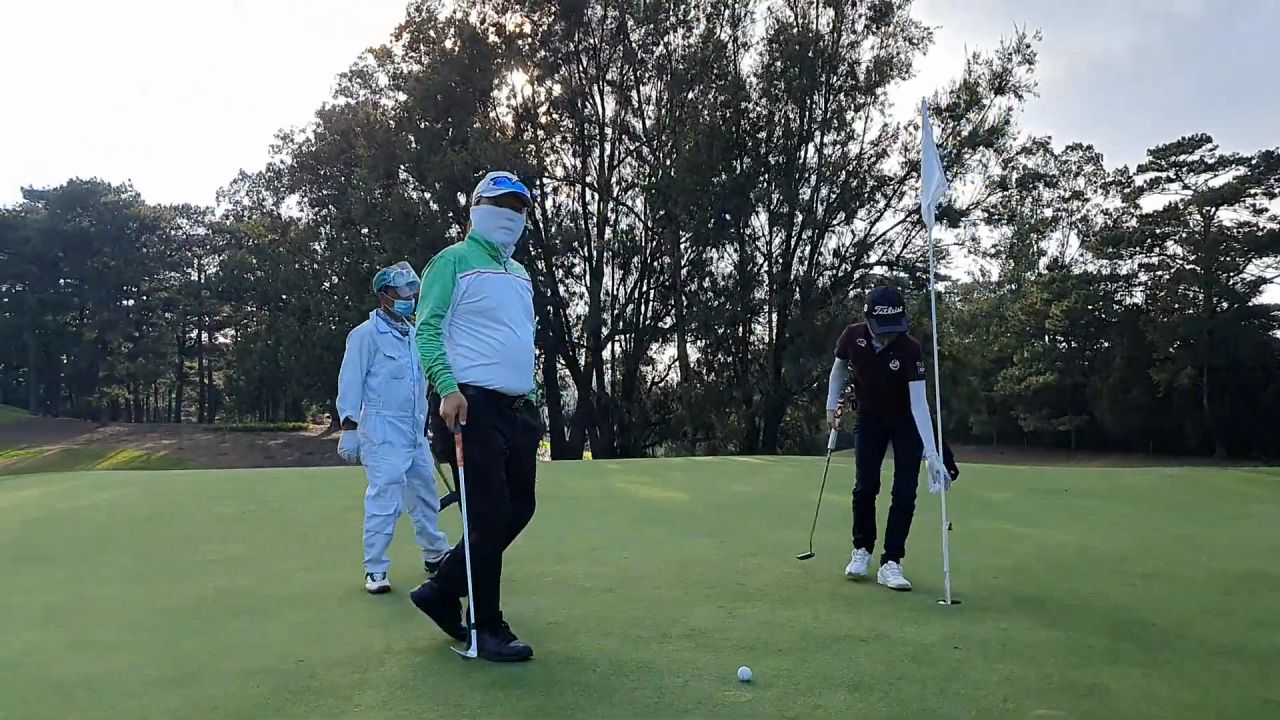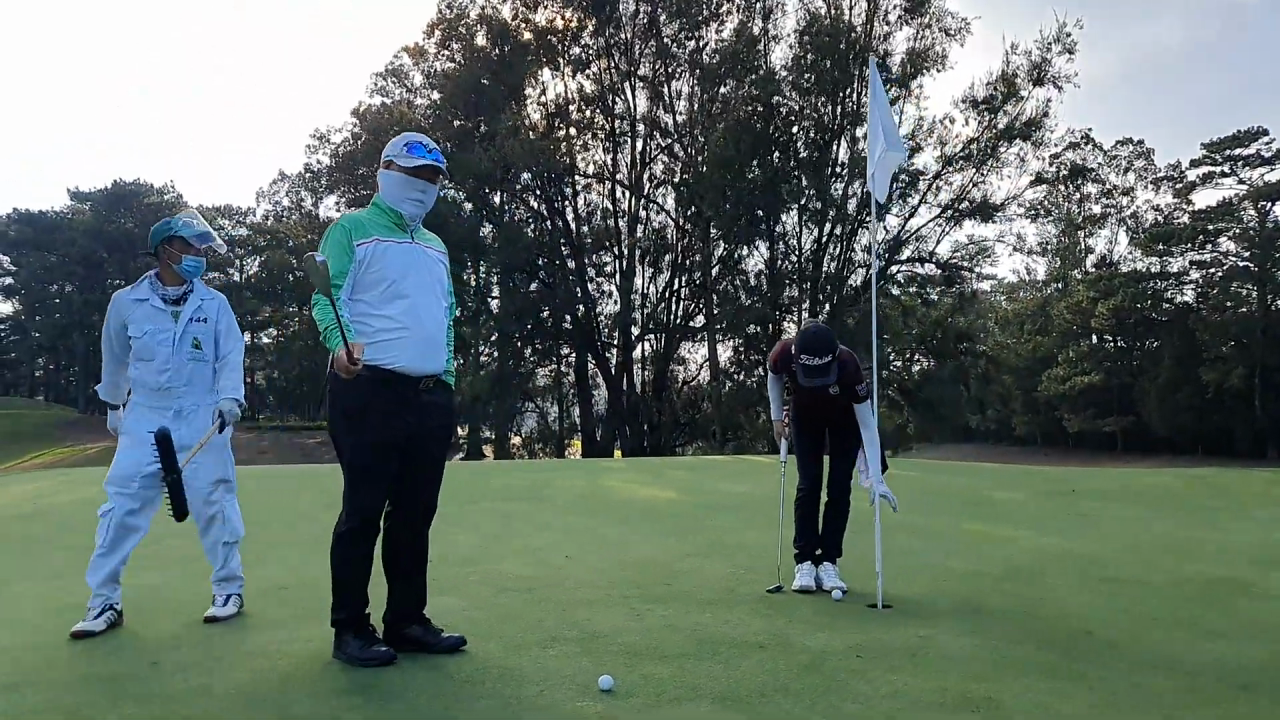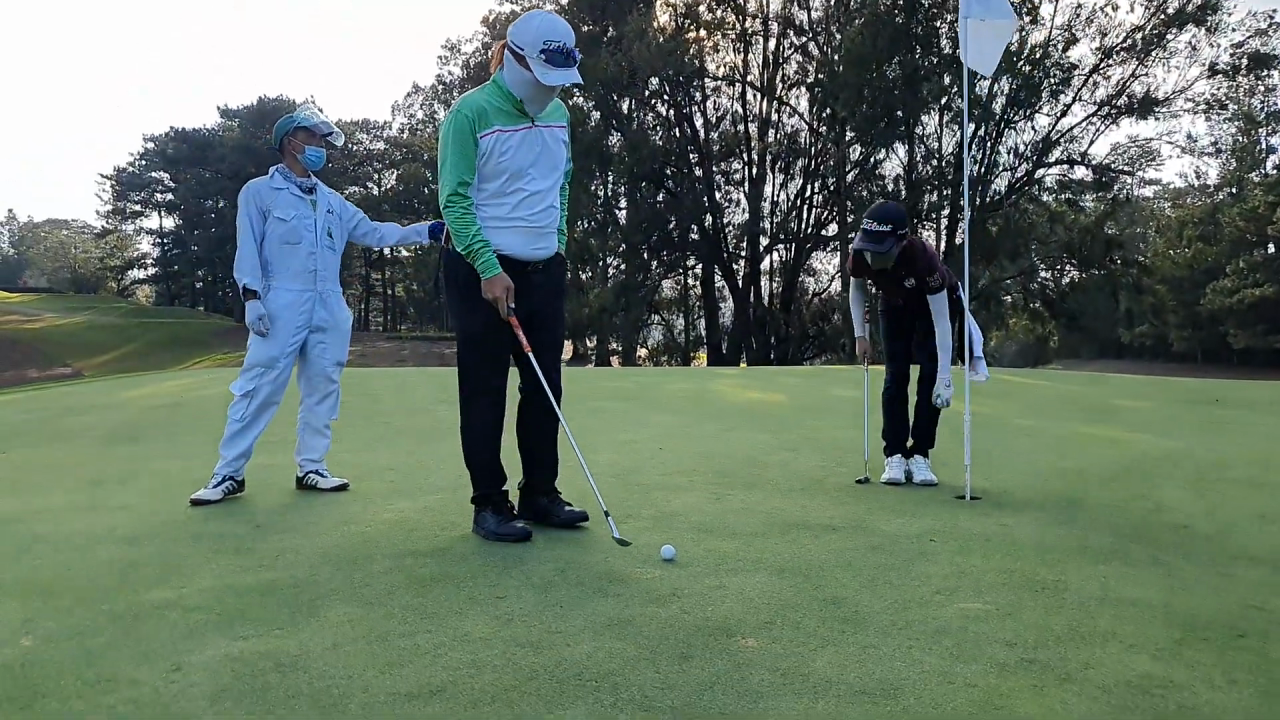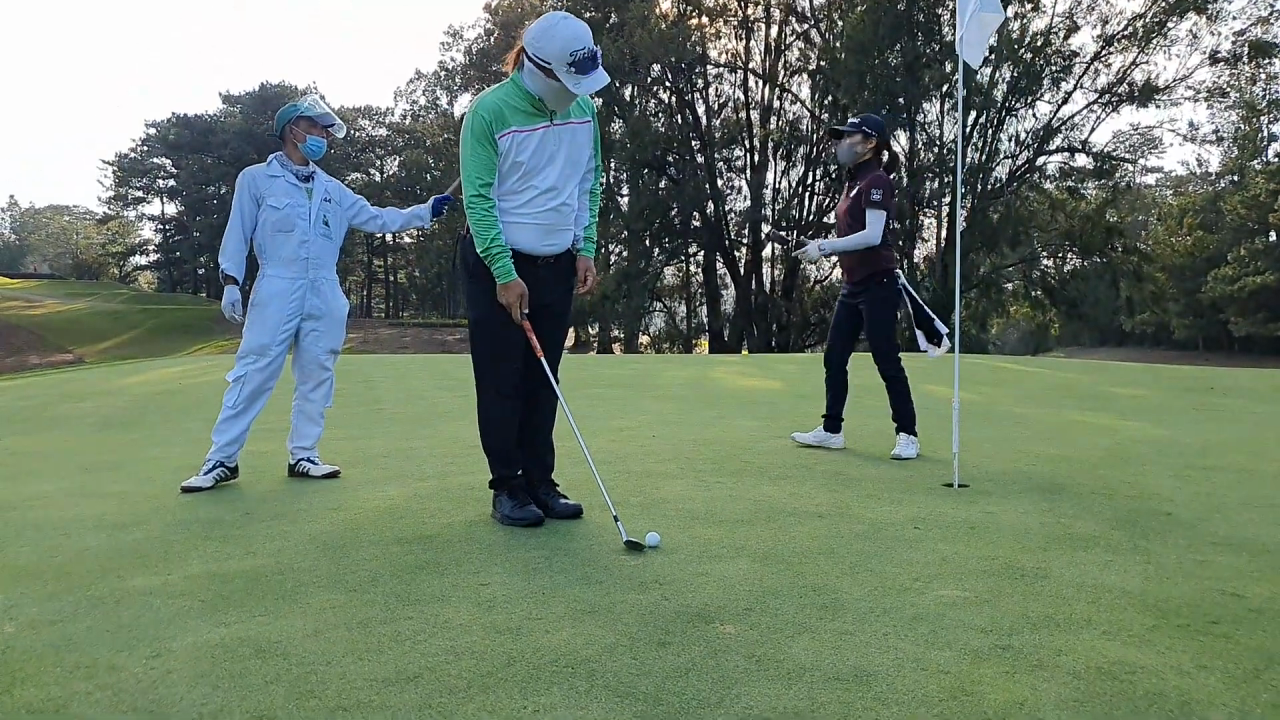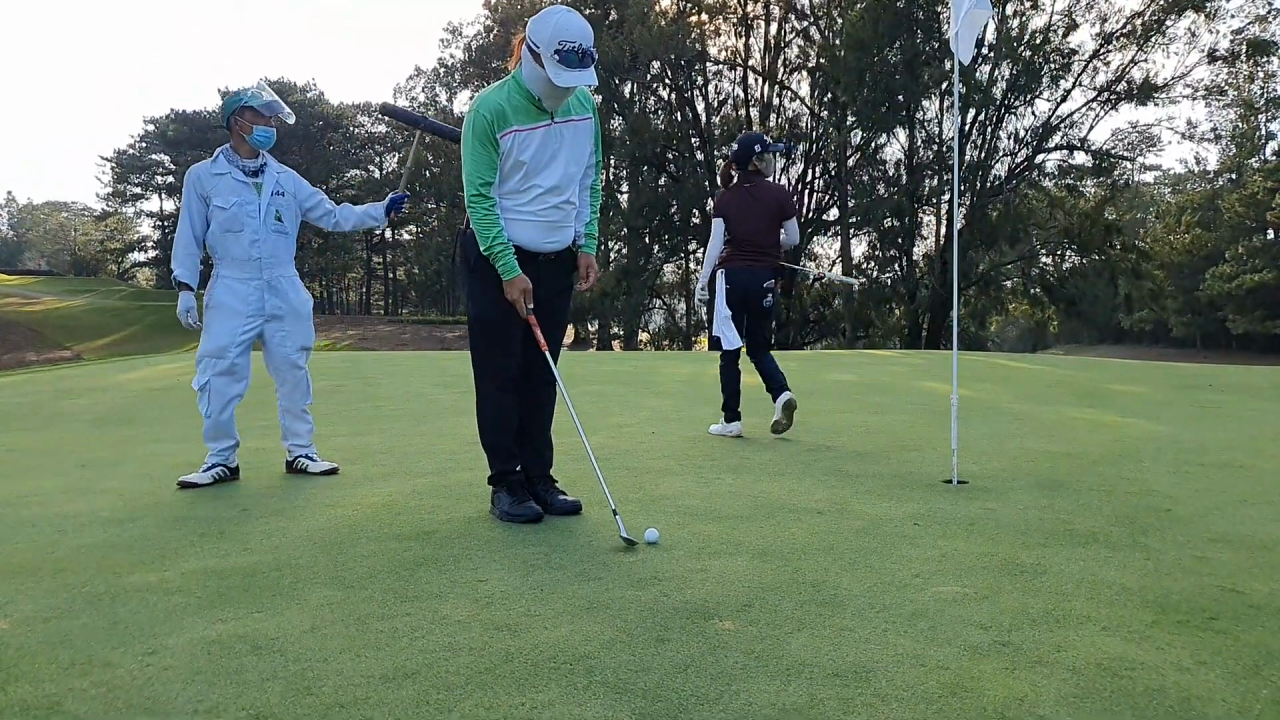
dt=1s
person 1, frame 1
left shoulder: (519, 274)
right shoulder: (454, 261)
right elbow: (429, 328)
left wrist: (529, 400)
right wrist: (447, 386)
left hip: (517, 408)
right hip: (472, 406)
left knee: (518, 508)
right knee: (488, 514)
left ankle: (443, 593)
right ankle: (484, 625)
person 1, frame 2
left shoulder: (435, 246)
right shoulder: (352, 229)
right elbow: (327, 297)
left wrist: (447, 380)
right wrist: (340, 339)
left hip: (431, 394)
right hip: (370, 389)
left knee: (415, 511)
right knee: (363, 510)
left ankle: (406, 621)
right ankle: (350, 629)
person 1, frame 3
left shoulder: (557, 114)
right shoulder: (471, 112)
right elbow: (455, 198)
left wrist: (556, 241)
right wrist: (489, 269)
left hip: (544, 270)
right hip: (483, 272)
left knee: (546, 386)
right knee: (485, 392)
left ankle: (539, 493)
right ankle: (489, 504)
person 1, frame 4
left shoulder: (583, 108)
right shoulder: (489, 110)
left elbow: (589, 182)
right elbow: (478, 197)
left wrist: (585, 248)
right wrist: (504, 273)
left hip: (556, 262)
right hip: (498, 263)
left knee: (542, 379)
right knee: (501, 379)
left ankle: (539, 482)
right ankle: (507, 488)
person 1, frame 5
left shoulder: (583, 104)
right shoulder: (491, 108)
left elbow: (589, 179)
right elbow: (480, 197)
left wrist: (586, 244)
right wrist: (510, 271)
left hip: (556, 259)
right hip: (497, 259)
left knee: (541, 375)
right knee: (500, 375)
left ankle: (537, 478)
right ankle: (505, 484)
person 2, frame 1
left shoulder: (415, 335)
right shoulder: (366, 334)
right elbow: (350, 384)
left wrist: (424, 421)
right wrist: (349, 428)
left hip: (414, 427)
right hip: (382, 429)
left knee: (425, 489)
right knee: (386, 497)
left ankle: (435, 553)
right ankle: (376, 570)
person 2, frame 2
left shoulder: (214, 304)
right shoulder: (125, 302)
left elbow: (231, 356)
right elbow: (115, 357)
left wrist: (231, 399)
right wrist: (114, 405)
left hip: (200, 420)
right hip: (144, 420)
left knee: (213, 504)
right knee: (120, 507)
left ankle: (228, 589)
right ankle: (105, 604)
person 2, frame 3
left shoulder: (332, 201)
right shoulder: (259, 191)
left elbow: (372, 233)
right elbow: (248, 248)
left wrist: (423, 231)
right wrist: (252, 296)
left hip: (330, 307)
right hip: (282, 304)
left knee: (323, 387)
right knee: (259, 386)
left ankle: (311, 467)
right ankle: (229, 473)
person 2, frame 4
left shoulder: (332, 189)
right shoulder: (255, 178)
left elbow: (376, 219)
right elbow: (237, 234)
left wrist: (425, 211)
right wrist: (231, 282)
left hip: (325, 294)
right hip: (276, 290)
left knee: (317, 374)
right knee: (254, 371)
left ankle: (303, 456)
right ankle: (221, 460)
person 2, frame 5
left shoulder: (286, 178)
right shoulder: (202, 176)
left elbow: (332, 216)
right elbow: (188, 237)
left wrist: (381, 210)
right wrist: (185, 288)
left hip: (285, 290)
right hip: (231, 291)
left knee: (294, 372)
right knee: (219, 374)
left ankle: (301, 452)
right ankle: (222, 459)
person 3, frame 1
left shoulder: (909, 348)
right shoulder: (851, 336)
left elbow: (919, 402)
right elbow: (839, 368)
left wrist: (932, 454)
right wrist: (832, 405)
left hip: (906, 423)
right hip: (868, 421)
left knee: (905, 491)
right knee: (865, 486)
left ankle: (891, 561)
right ankle: (862, 548)
person 3, frame 2
left shoulder: (848, 365)
right shoulder: (784, 352)
left elbow: (868, 427)
left wrist: (875, 477)
right wrist: (777, 415)
left hip: (845, 418)
right hip: (805, 415)
left knee: (839, 486)
right knee: (809, 484)
left ankle: (828, 562)
right ankle: (804, 562)
person 3, frame 3
left shoulder: (923, 258)
right shoulder: (861, 252)
left elbow: (941, 322)
right elbow: (858, 289)
left wrist: (945, 378)
right wrist: (861, 334)
left hip: (934, 310)
right hip: (895, 308)
left knee: (931, 380)
right knee: (895, 380)
left ankle: (920, 456)
right ankle: (895, 457)
person 3, frame 4
left shoulder: (876, 181)
right shoulder: (855, 181)
left elbow: (873, 234)
left wrist: (825, 246)
right wrist: (828, 245)
left hip: (877, 283)
right hip: (854, 284)
left knee: (886, 361)
right knee: (834, 356)
left ankle: (906, 433)
right ankle: (831, 430)
person 3, frame 5
left shoulder: (725, 196)
right shoulder: (780, 194)
left elbow: (716, 241)
right elbow: (793, 238)
left wrist: (702, 281)
left hip: (731, 277)
right hip: (763, 279)
left knee: (729, 348)
right knee: (759, 347)
left ankle: (731, 420)
right ankle: (782, 394)
